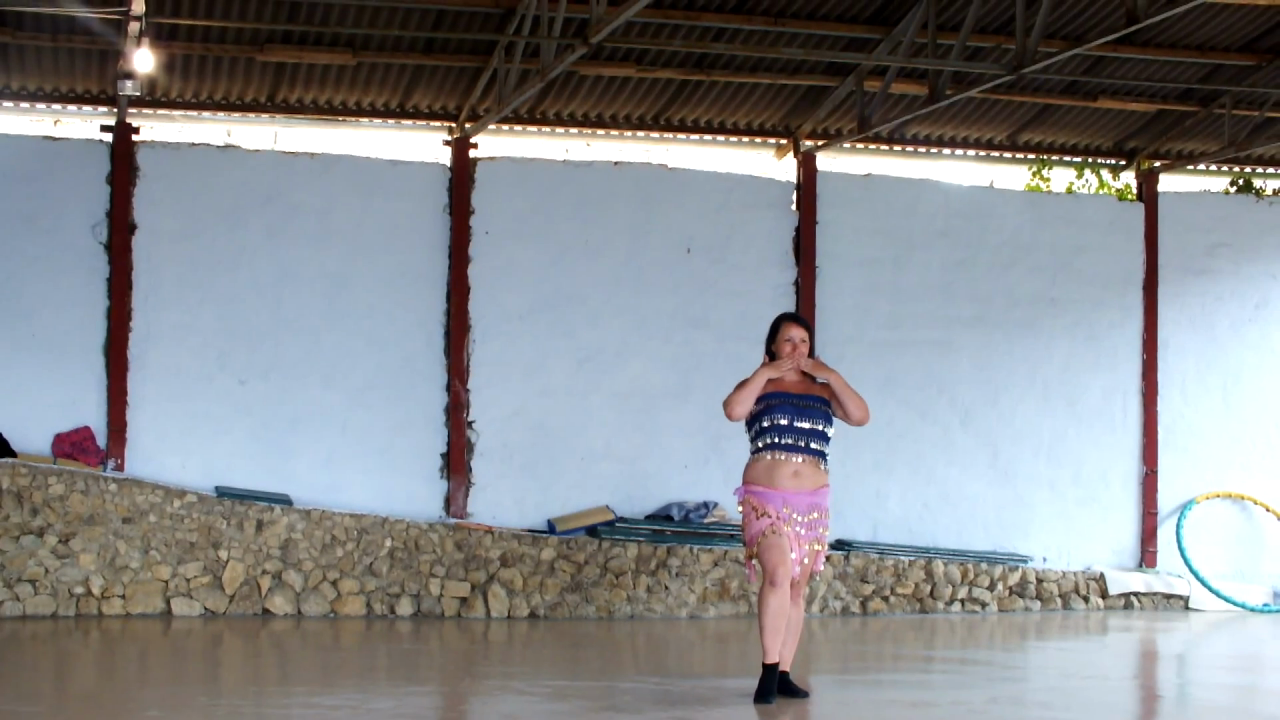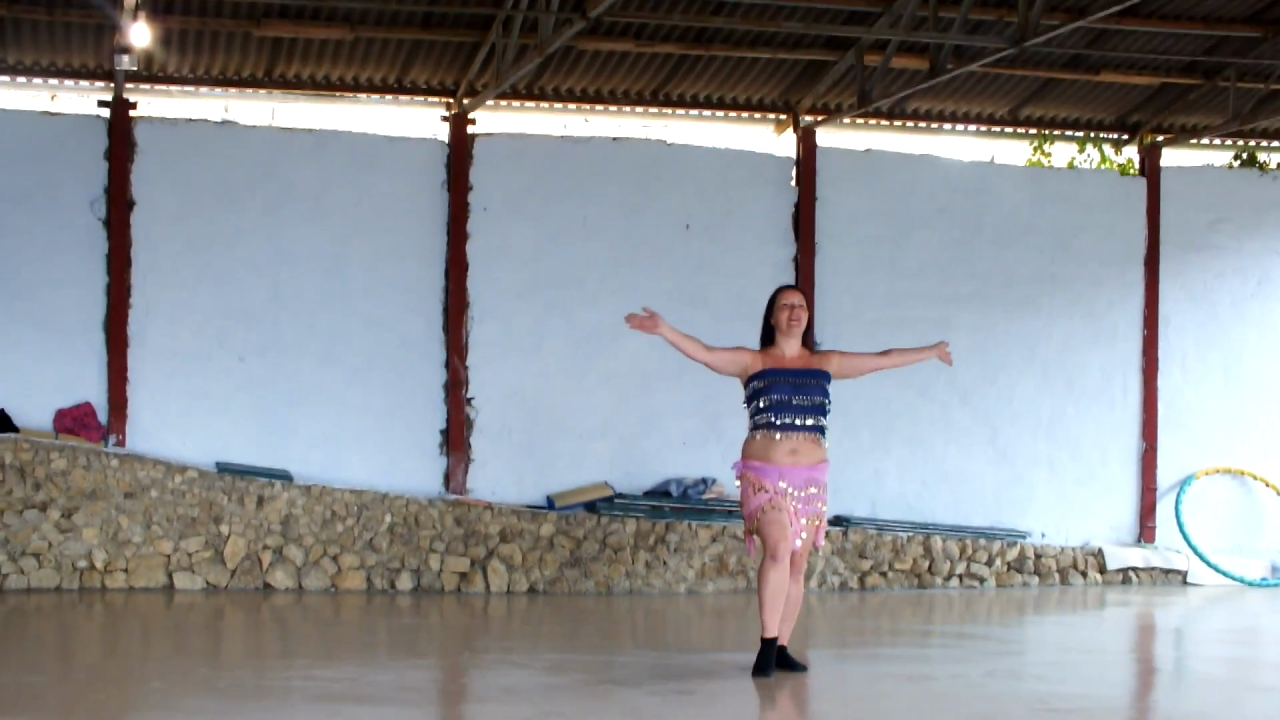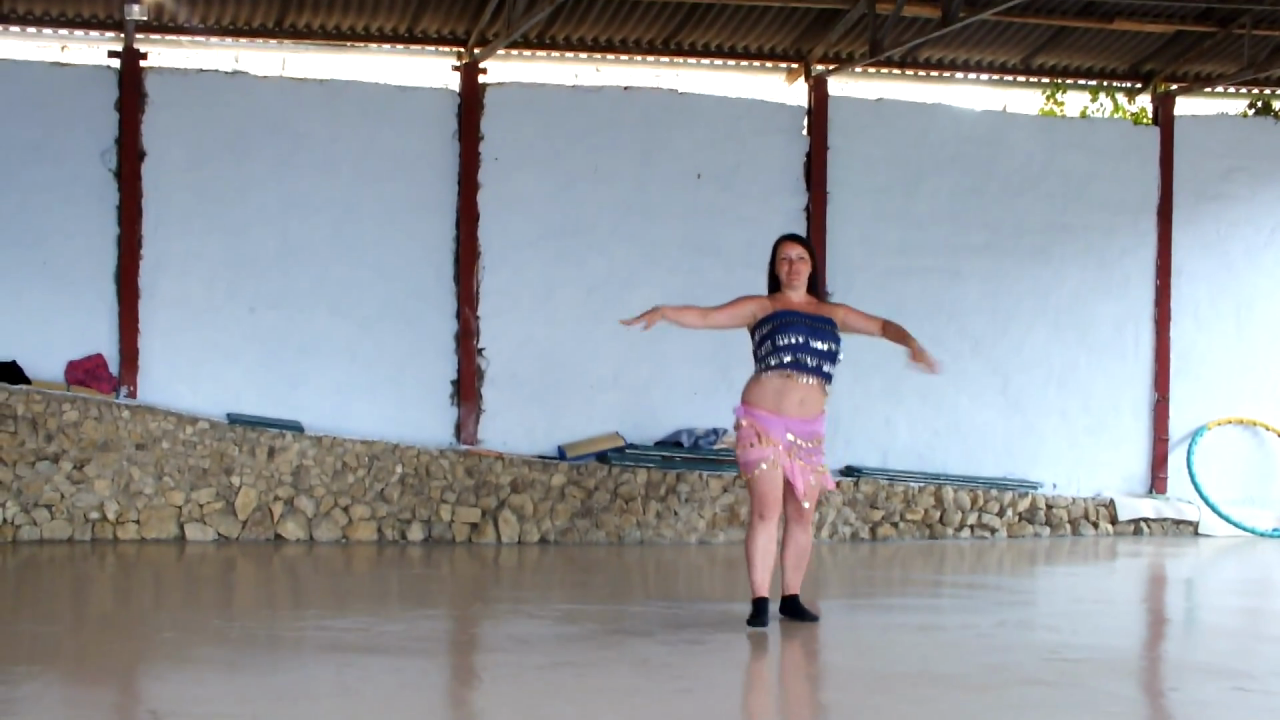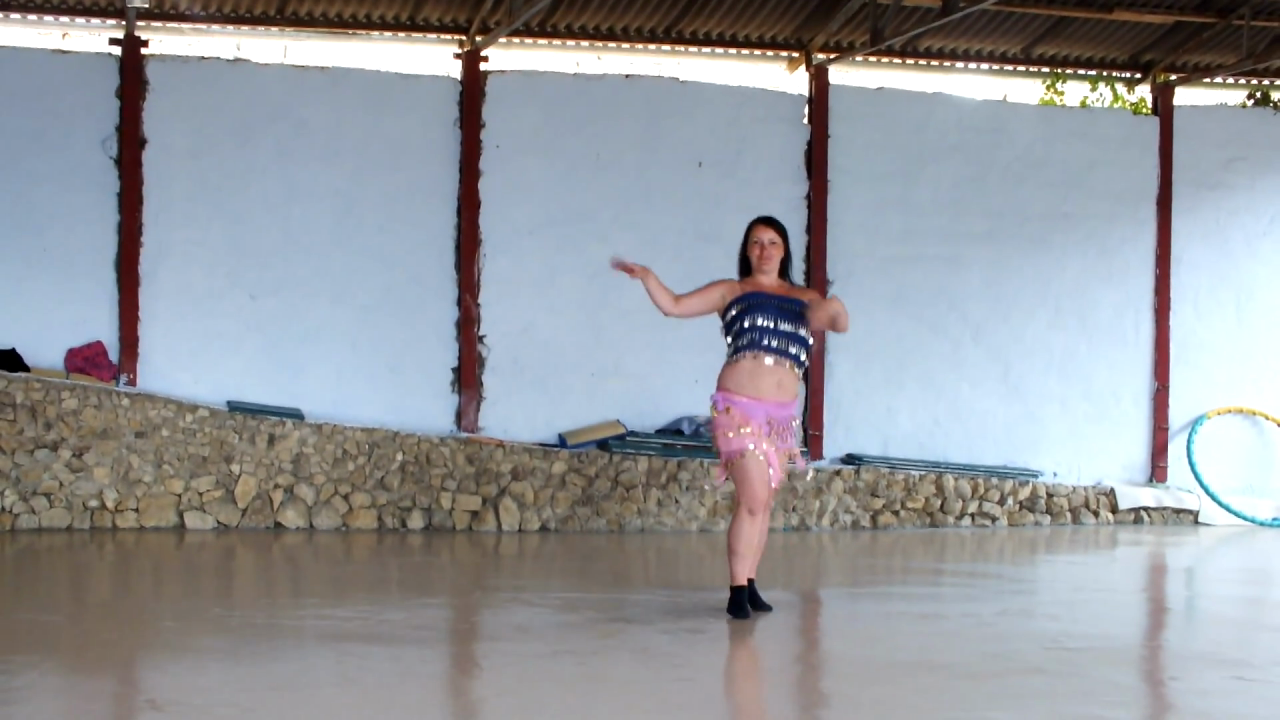
dt=0.5s
person 1, frame 1
left shoulder: (822, 391)
right shoulder: (759, 387)
left elbow: (861, 417)
right elbow: (732, 411)
left wrist: (831, 375)
right wrist: (765, 372)
left hip: (812, 501)
right hip: (765, 498)
left knee: (796, 590)
right knee: (778, 577)
left ankle: (783, 674)
right ankle: (769, 671)
person 1, frame 2
left shoulder: (826, 363)
right shoulder: (750, 361)
left elbow: (882, 359)
right elbow: (702, 352)
left wrist: (930, 352)
right wrist: (664, 329)
left hip: (810, 476)
right hip: (763, 474)
left knee: (797, 566)
right knee: (777, 553)
left ankle: (781, 647)
right ankle: (768, 646)
person 1, frame 3
left shoulder: (832, 312)
right shoulder: (760, 306)
left elbow: (884, 326)
right elbow: (702, 318)
left wrist: (913, 345)
right wrist: (661, 312)
left hip: (808, 428)
right hip: (763, 422)
left knee: (802, 517)
right knee: (766, 511)
left ankle: (791, 598)
right ankle: (760, 602)
person 1, frame 4
left shoulder: (803, 297)
right shoulder: (731, 290)
left elbow: (837, 322)
right elbow: (673, 305)
left wrist: (834, 309)
right wrist: (646, 277)
left hip: (782, 412)
right hip: (739, 407)
left knee: (763, 504)
right knee: (751, 502)
left ankle: (747, 583)
right ankle: (738, 591)
